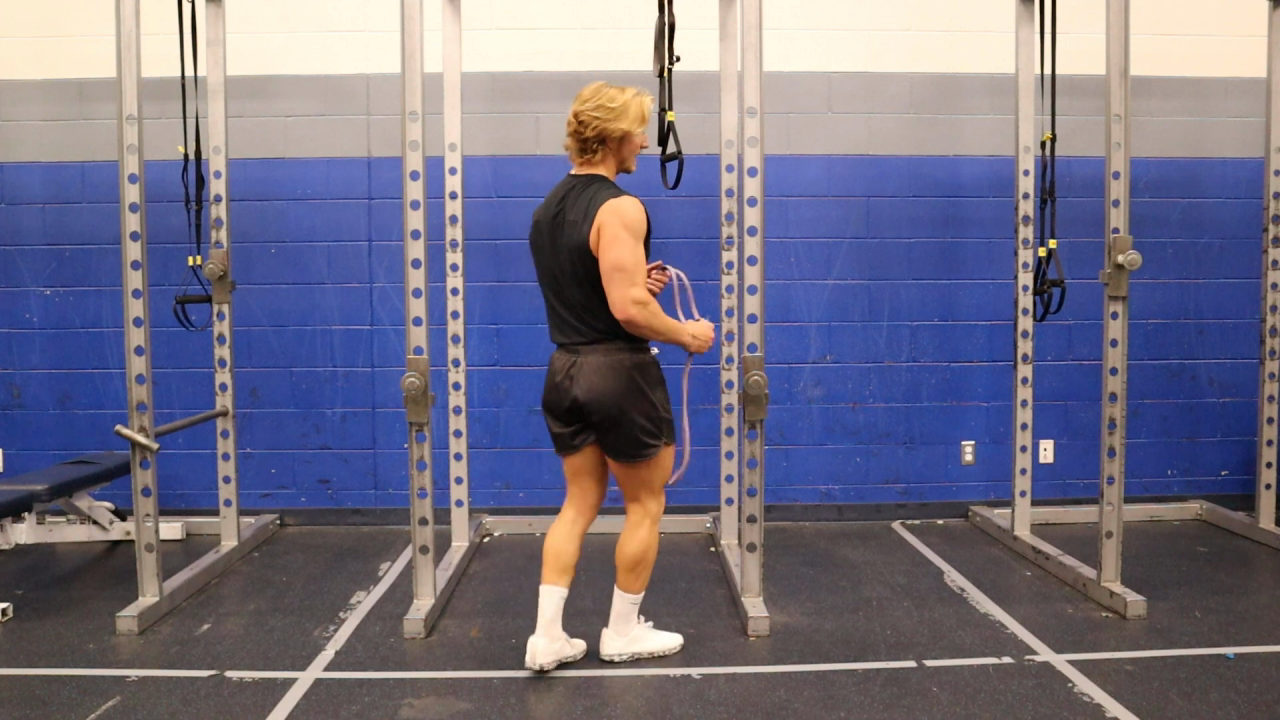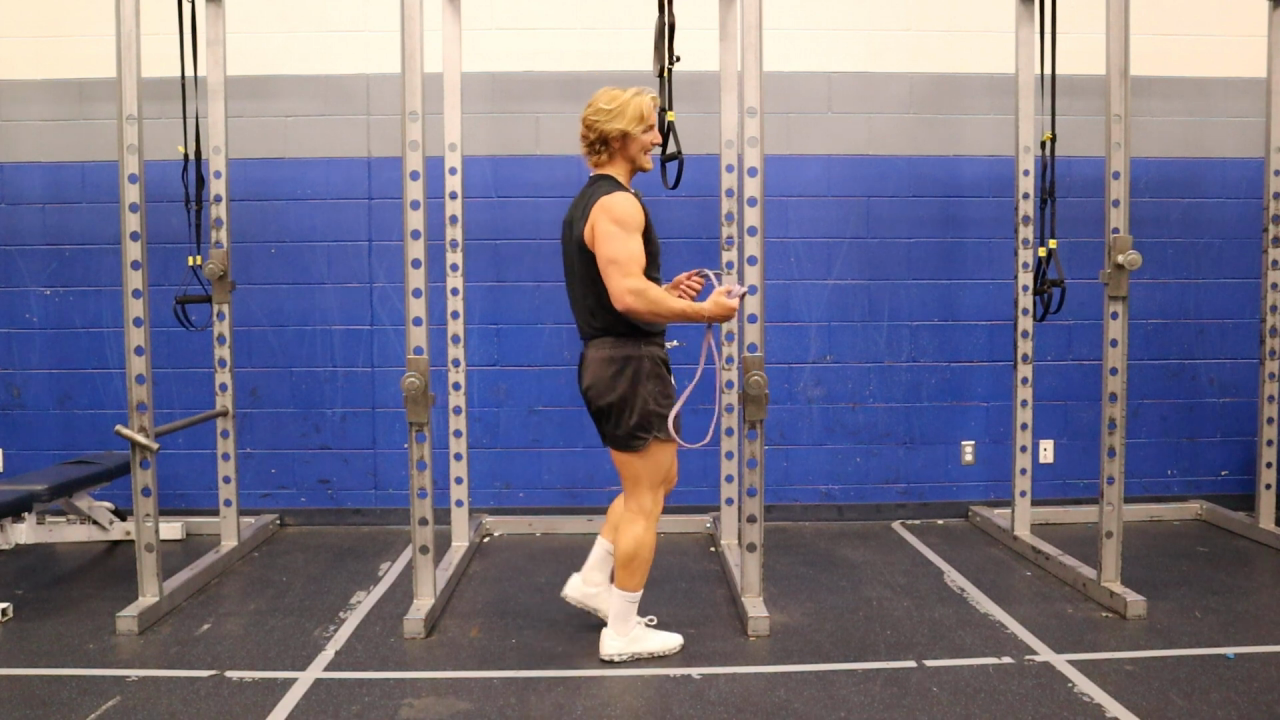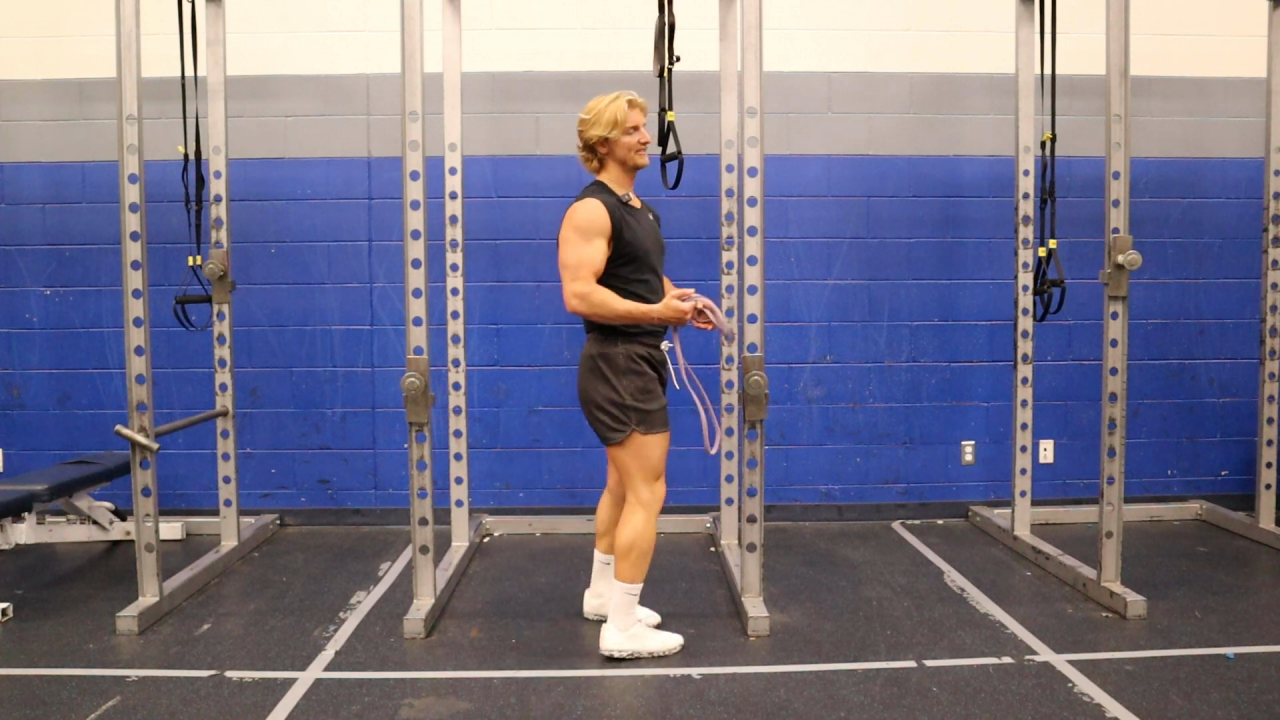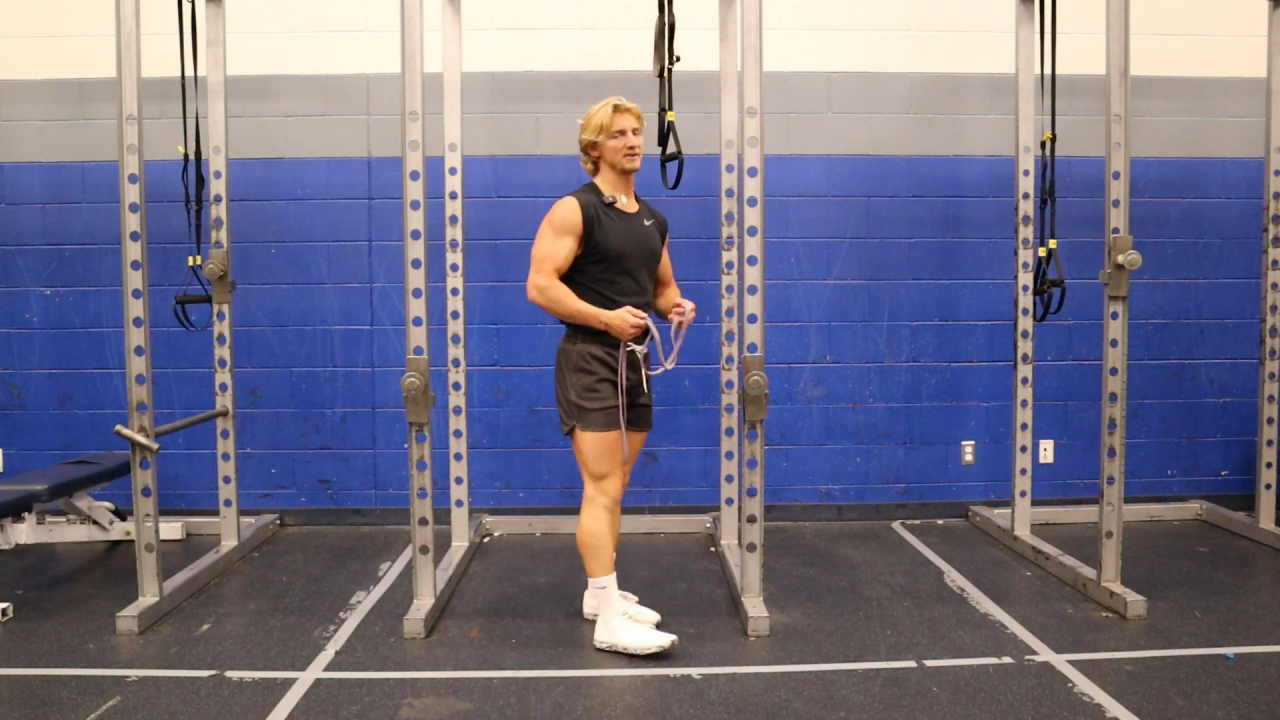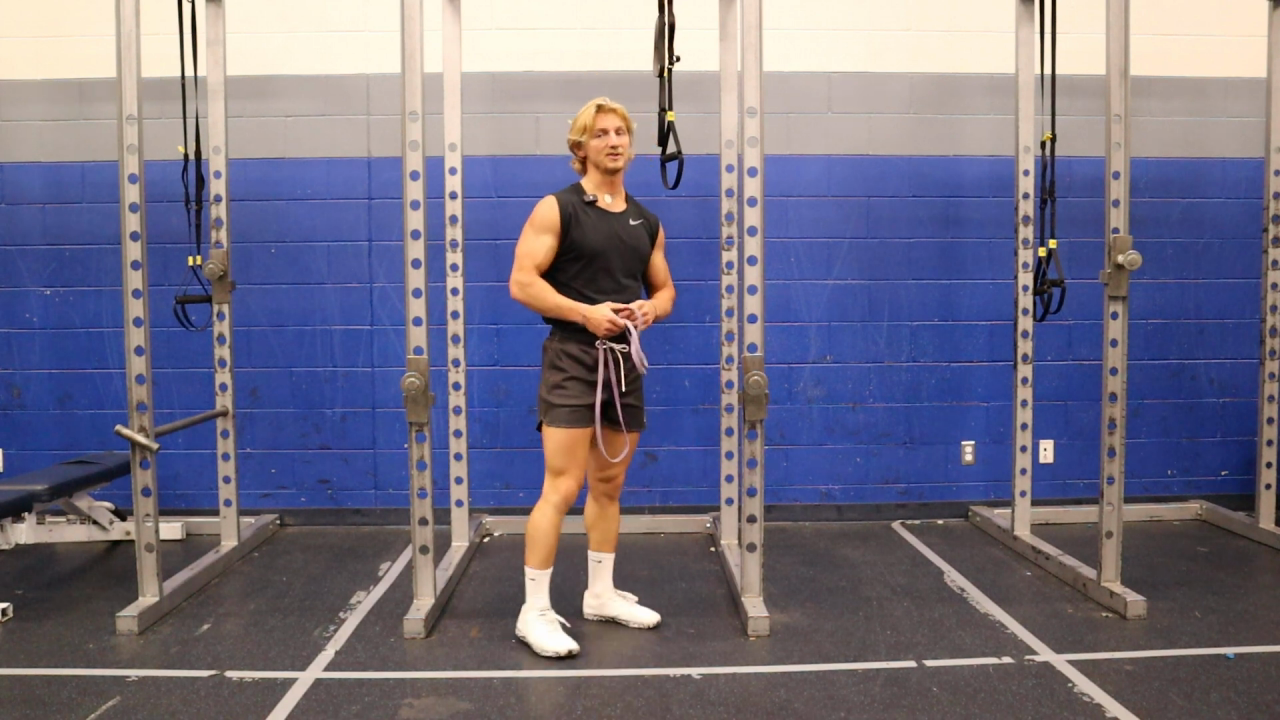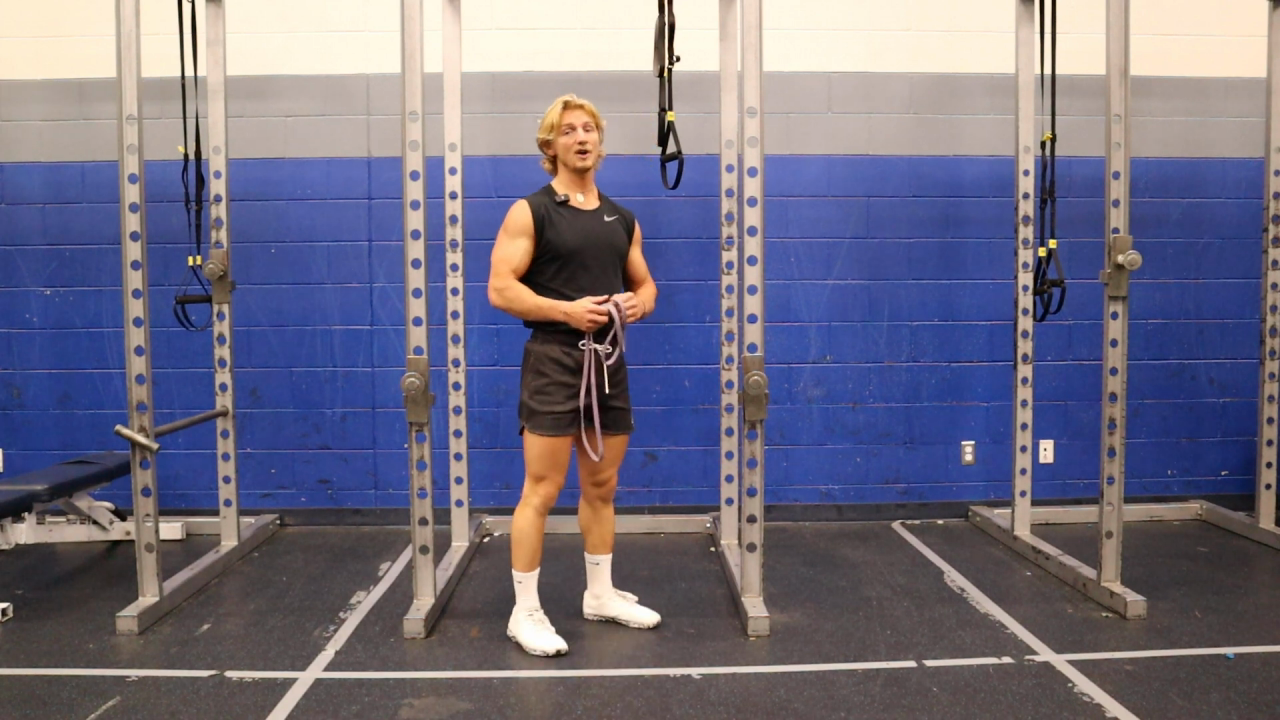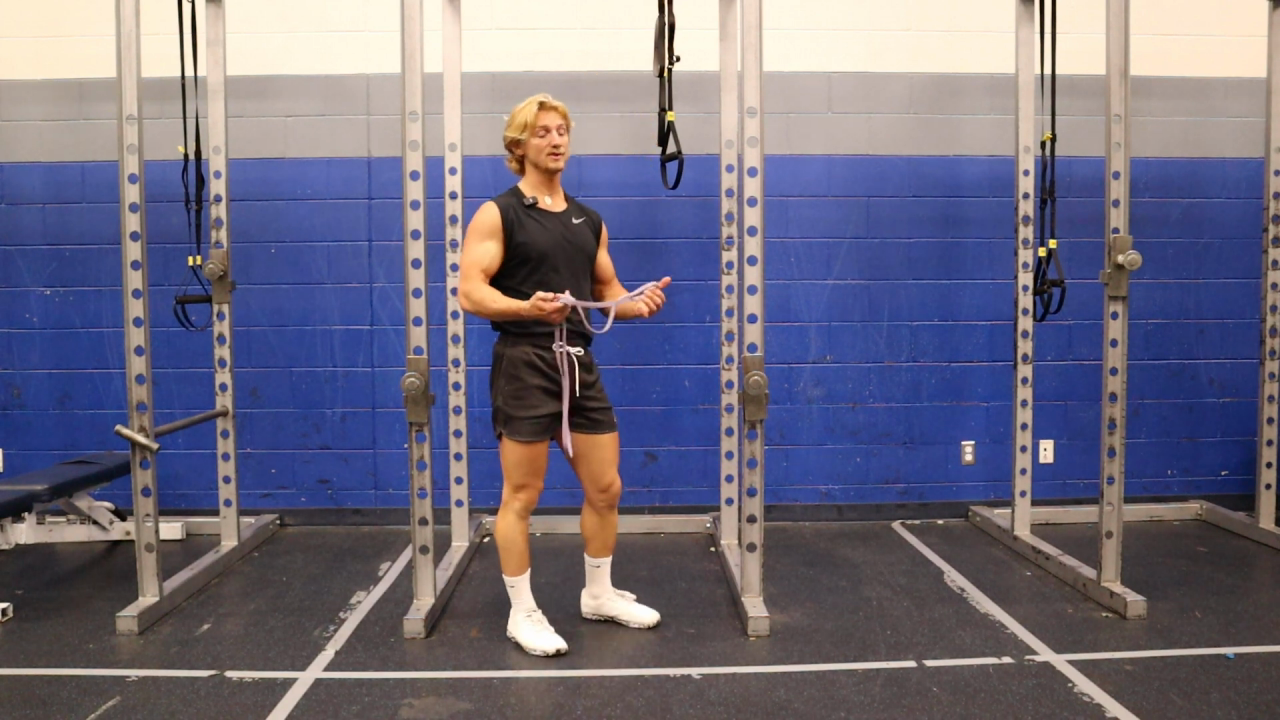
dt=0.3s
person 1, frame 1
left shoulder: (549, 208)
right shoulder: (618, 208)
right elbow: (628, 309)
right wrist: (687, 336)
left hip: (567, 371)
right hip: (620, 372)
left knee: (580, 504)
right knee: (645, 505)
left ankle: (547, 634)
right ankle: (622, 631)
person 1, frame 2
left shoulder: (591, 202)
right shoulder: (617, 204)
right elbow: (628, 296)
left wrist: (668, 291)
right wrist: (704, 312)
left hip: (605, 360)
right hip: (629, 364)
left knee: (650, 481)
right knee: (646, 499)
left ankle: (591, 580)
right ankle: (622, 632)
person 1, frame 3
left shoulder: (642, 211)
right shoulder: (591, 210)
right elbow: (579, 295)
left wrist: (685, 301)
right wrist: (659, 312)
left hip: (641, 362)
right hip: (617, 363)
left knee: (624, 487)
right knee: (647, 494)
left ankle: (602, 592)
right ankle: (623, 630)
person 1, frame 4
left shoulder: (654, 220)
right shoulder: (574, 209)
left elbow: (661, 285)
right elbow: (540, 285)
left wrist: (675, 305)
right wrist: (606, 318)
left hip: (632, 363)
right hip: (590, 361)
left knee: (608, 486)
right knee: (605, 490)
left ankle: (602, 594)
right ankle: (610, 620)
person 1, frame 5
left shoulder: (646, 221)
right shoulder: (557, 208)
left elbow: (664, 288)
right elbow: (522, 282)
left wrist: (652, 308)
right wrist: (585, 312)
left hip: (624, 360)
right hip: (572, 357)
left knee: (609, 486)
right knee: (561, 488)
left ankle: (602, 592)
right ankle: (535, 610)
person 1, frame 6
left shoulder: (622, 219)
right shoulder: (530, 211)
left elbow: (644, 285)
right elbow: (500, 289)
left wrist: (637, 304)
right wrist: (566, 309)
left hip: (609, 361)
right hip: (554, 360)
left knee: (601, 488)
right knee: (542, 491)
left ankle: (601, 593)
right ankle: (525, 611)
person 1, frame 7
left shoulder: (589, 220)
right shoulder: (497, 213)
left elbow: (606, 289)
right elbow: (470, 293)
left wrist: (638, 303)
right wrist: (527, 308)
left hip: (580, 363)
right hip: (524, 365)
left knee: (605, 489)
right knee: (522, 496)
left ankle: (601, 592)
right ankle: (523, 613)
